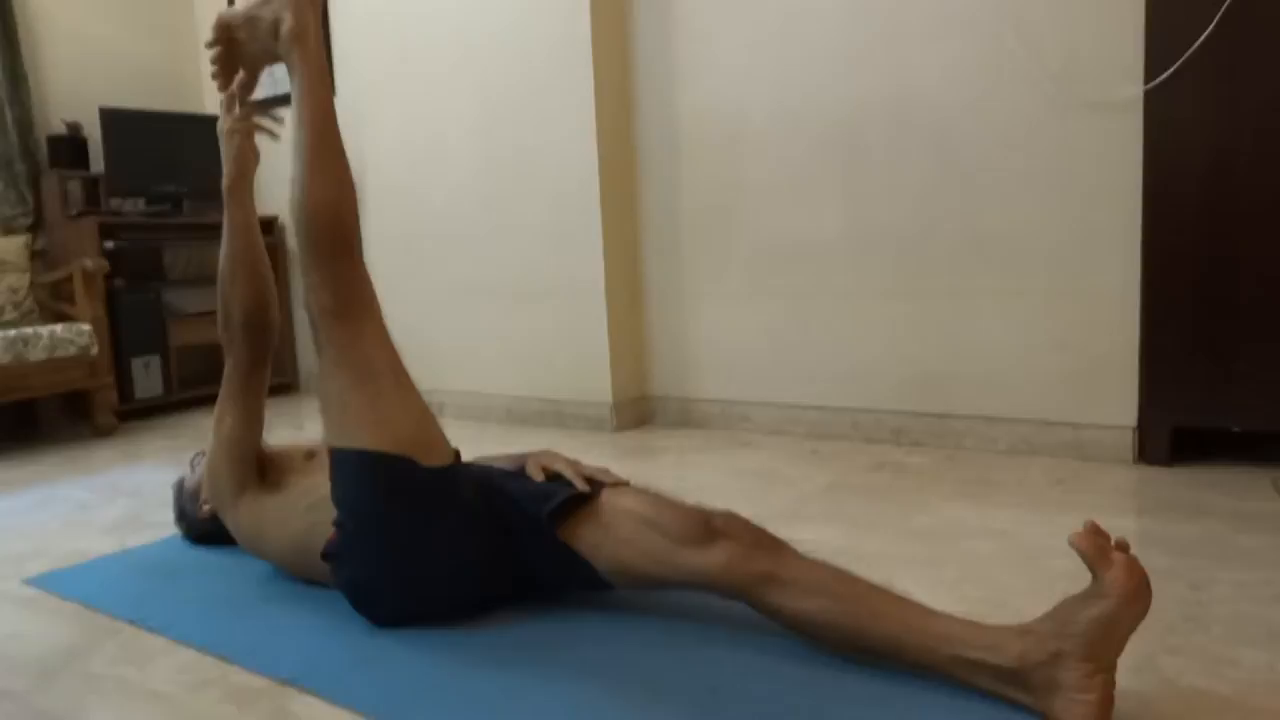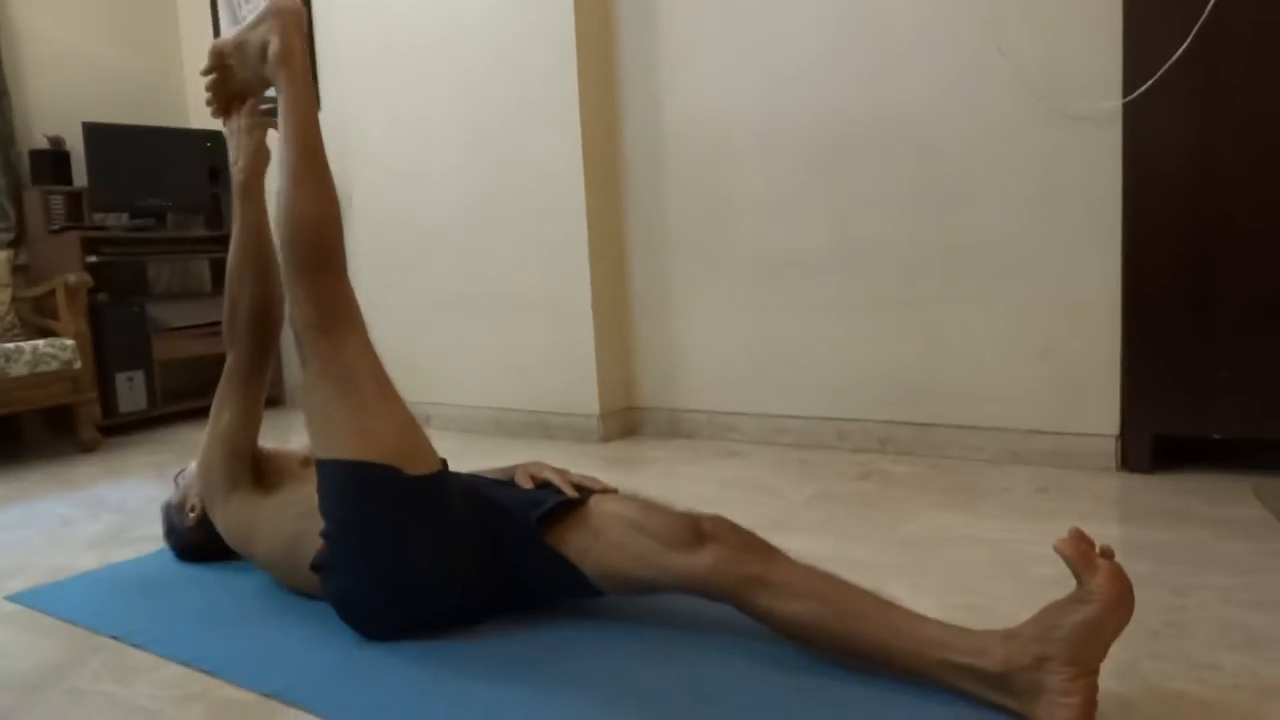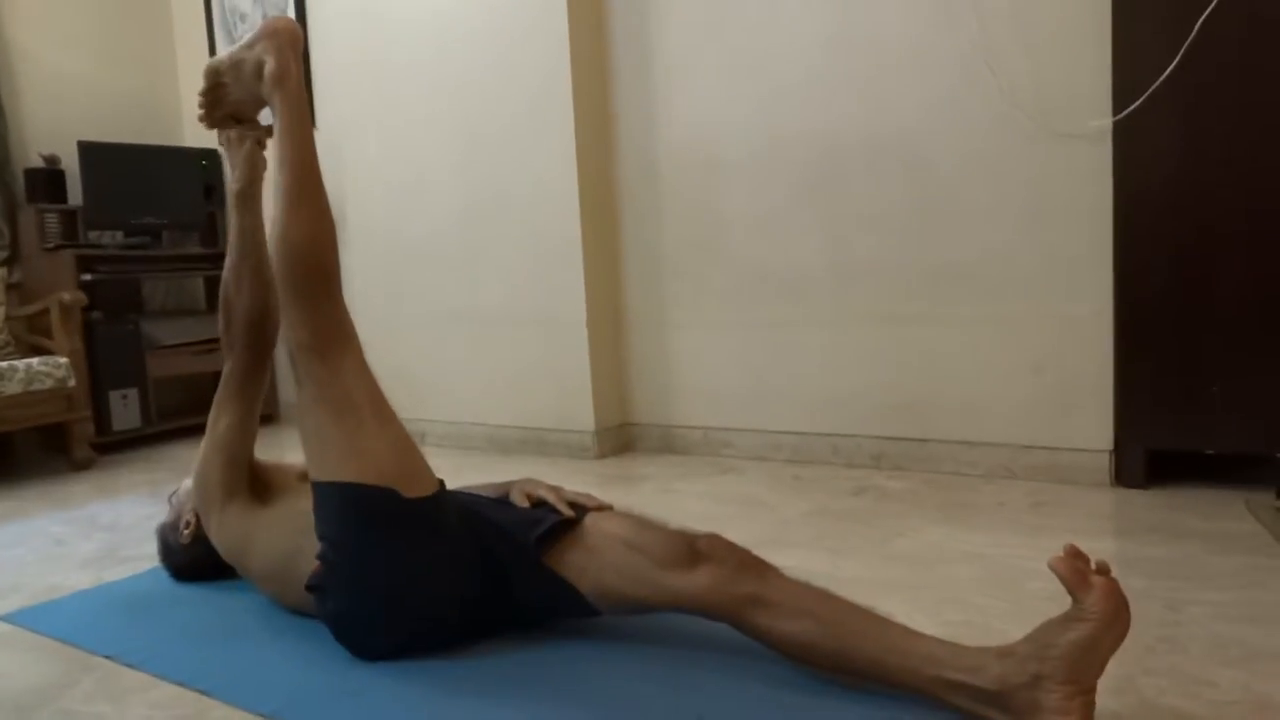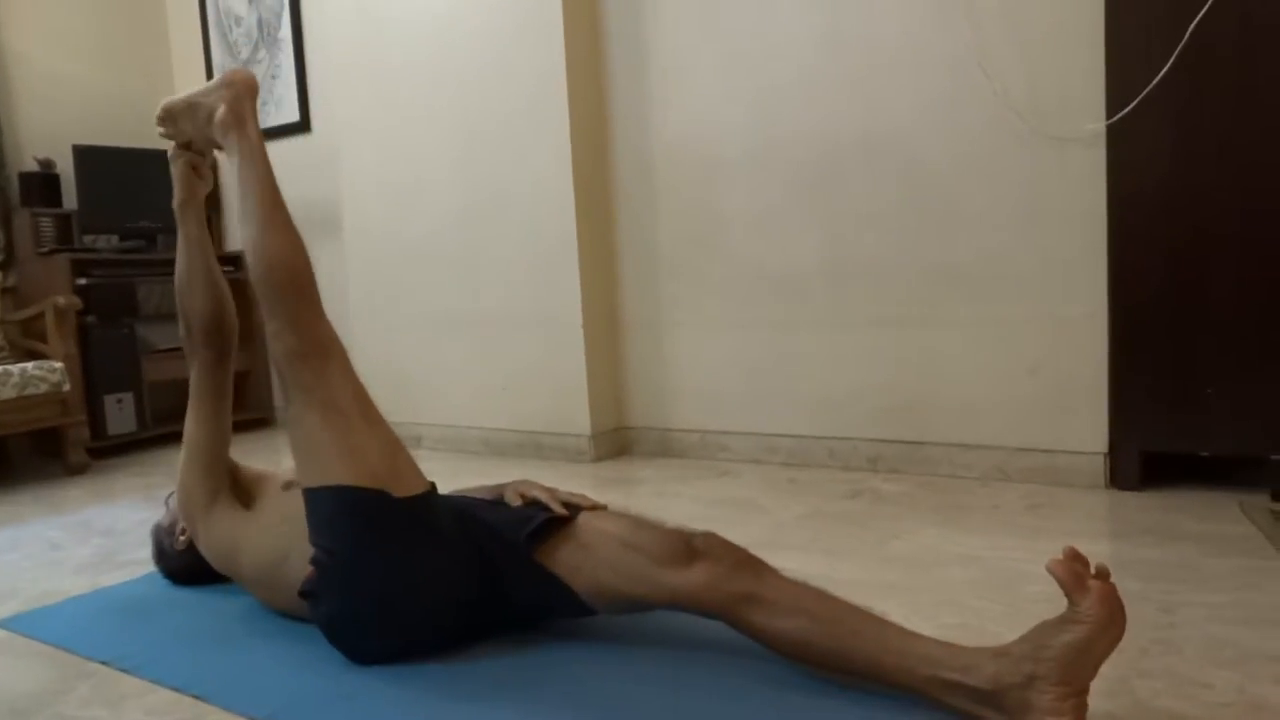
dt=0.4s
person 1, frame 1
left shoulder: (324, 464)
right shoulder: (232, 480)
right elbow: (250, 339)
left wrist: (527, 461)
right wrist: (235, 182)
left hip: (466, 526)
right hip: (398, 544)
left knee: (719, 538)
right knee: (332, 276)
person 1, frame 2
left shoulder: (310, 472)
right shoulder: (229, 489)
right elbow: (249, 338)
left wrist: (517, 469)
right wrist: (248, 180)
left hip: (453, 545)
right hip: (387, 555)
left knee: (707, 545)
right knee: (317, 291)
person 1, frame 3
left shoulder: (302, 487)
right shoulder: (226, 501)
right elbow: (247, 347)
left wrist: (515, 486)
right wrist: (246, 182)
left hip: (450, 560)
right hip: (383, 574)
left knee: (704, 564)
right knee: (314, 318)
person 1, frame 4
left shoulder: (294, 494)
right shoulder: (209, 505)
left elbow: (422, 496)
right elbow: (209, 347)
left wrist: (511, 488)
right wrist: (190, 206)
left hip: (445, 562)
right hip: (378, 580)
left knee: (700, 562)
right knee: (295, 327)
